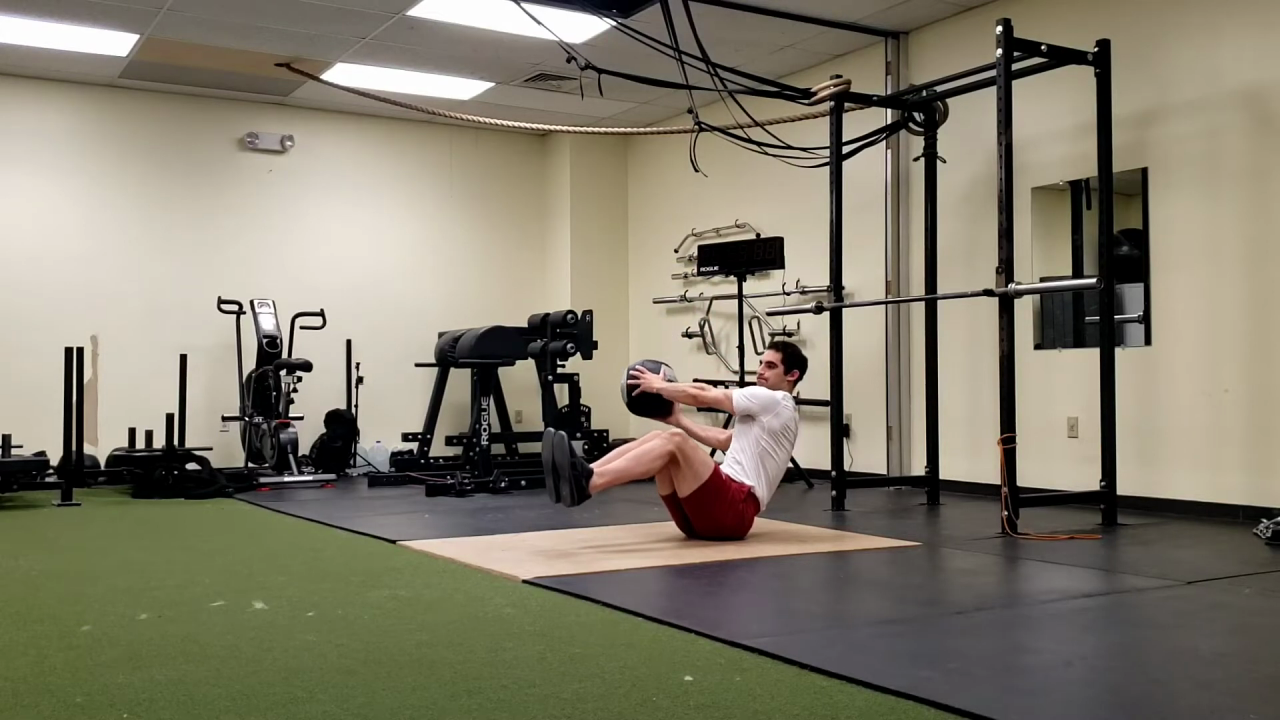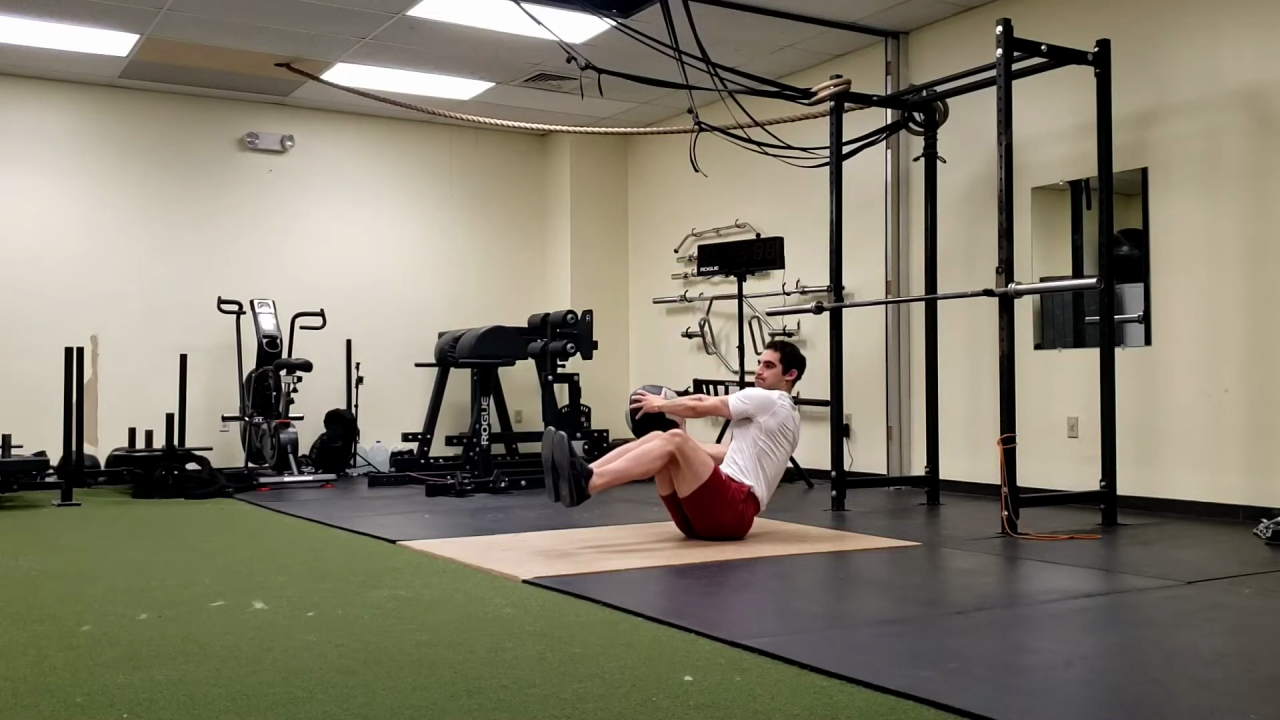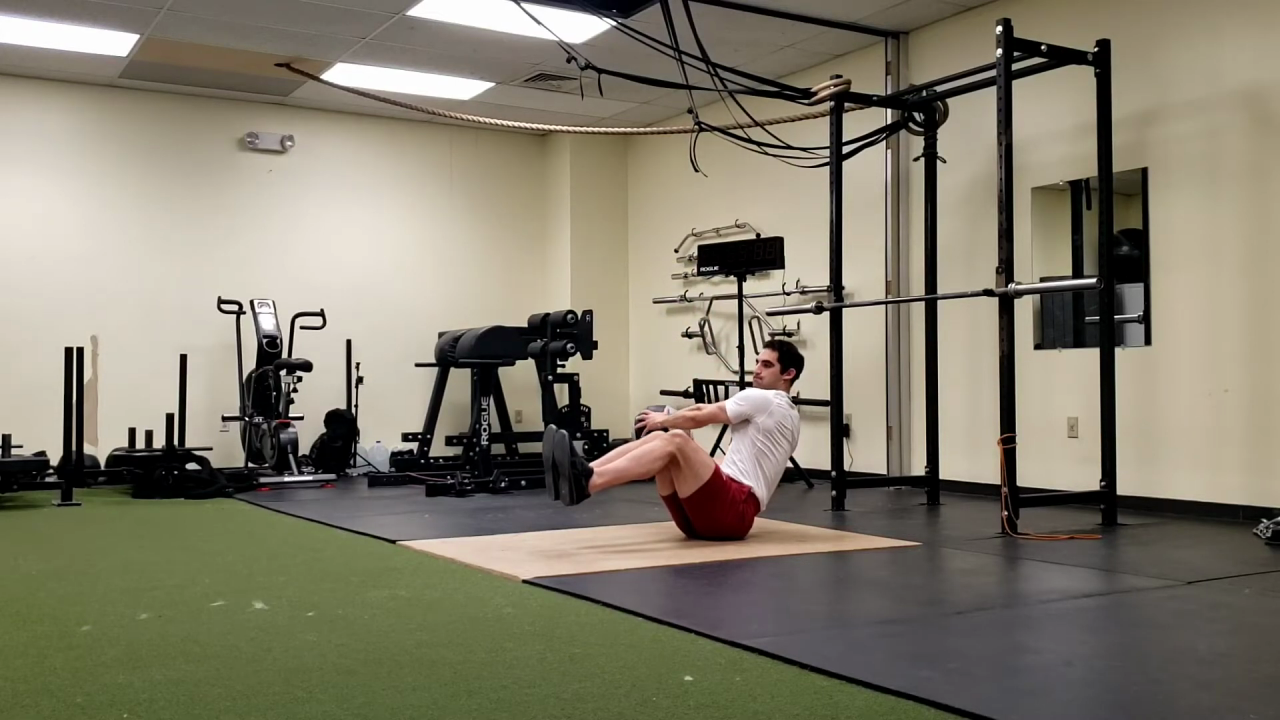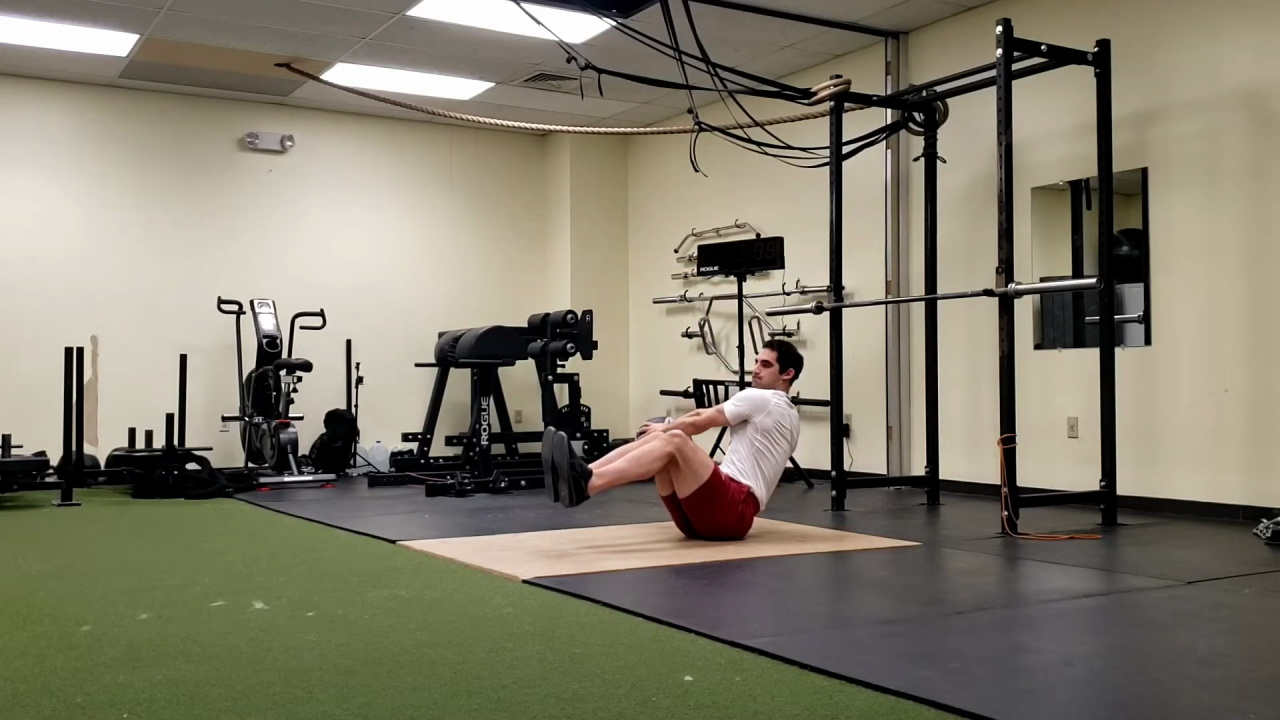
dt=0.4s
person 1, frame 1
left shoulder: (774, 401)
right shoulder: (765, 413)
left elbow: (704, 395)
right elbow: (724, 440)
left wrist: (660, 386)
right wrist: (676, 419)
left hip: (733, 510)
right hip: (707, 509)
left knee: (673, 440)
right knee: (659, 437)
left ankle: (586, 484)
right ankle: (585, 475)
person 1, frame 2
left shoulder: (769, 400)
right shoulder: (773, 413)
left elbow: (702, 405)
left wrist: (661, 404)
right wrist: (688, 447)
left hip: (733, 510)
left knee: (674, 440)
right knee: (658, 438)
left ankle: (586, 484)
right ankle: (582, 475)
person 1, frame 3
left shoulder: (765, 400)
right shoulder: (778, 413)
left elbow: (702, 415)
left wrist: (664, 419)
right wrist: (690, 460)
left hip: (733, 511)
right hip: (710, 509)
left knee: (676, 440)
right knee: (658, 438)
left ankle: (585, 483)
right ankle: (582, 473)
person 1, frame 4
left shoulder: (762, 399)
right shoulder: (783, 415)
left elbow: (700, 421)
left wrist: (664, 428)
left hip: (733, 510)
right hip: (714, 507)
left knee: (675, 440)
right knee: (657, 440)
left ankle: (585, 484)
right ankle: (582, 475)
